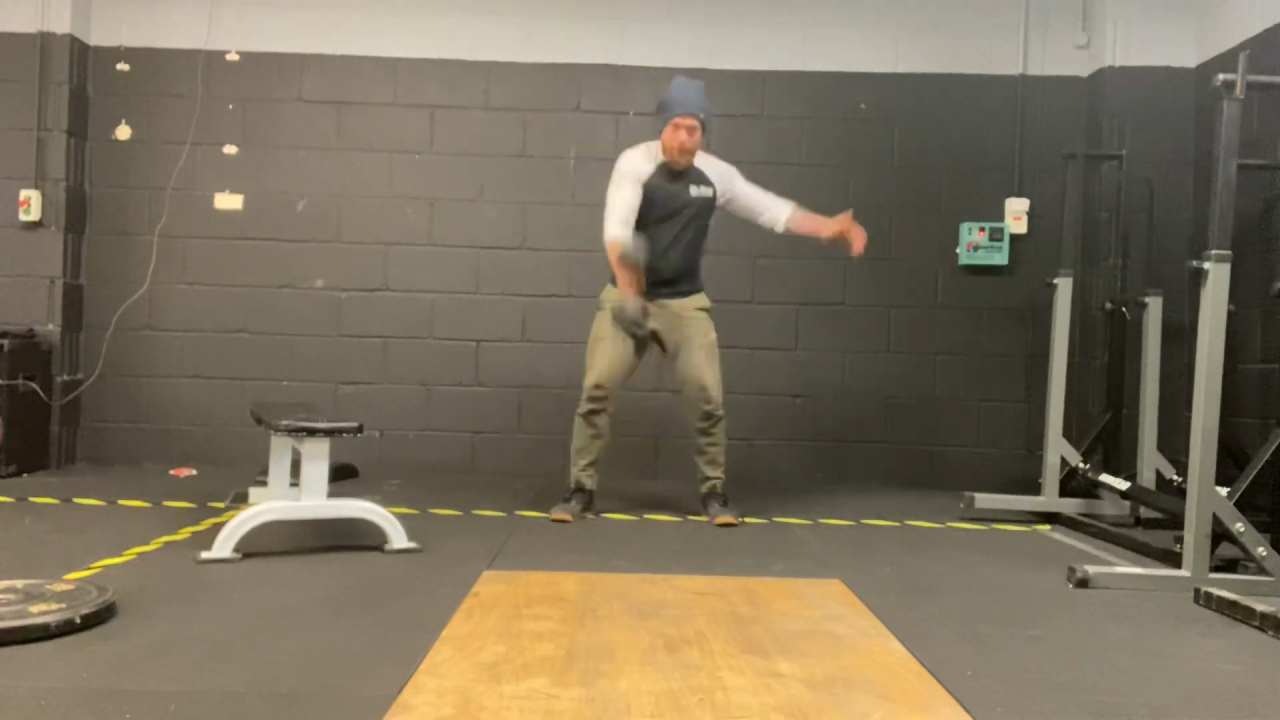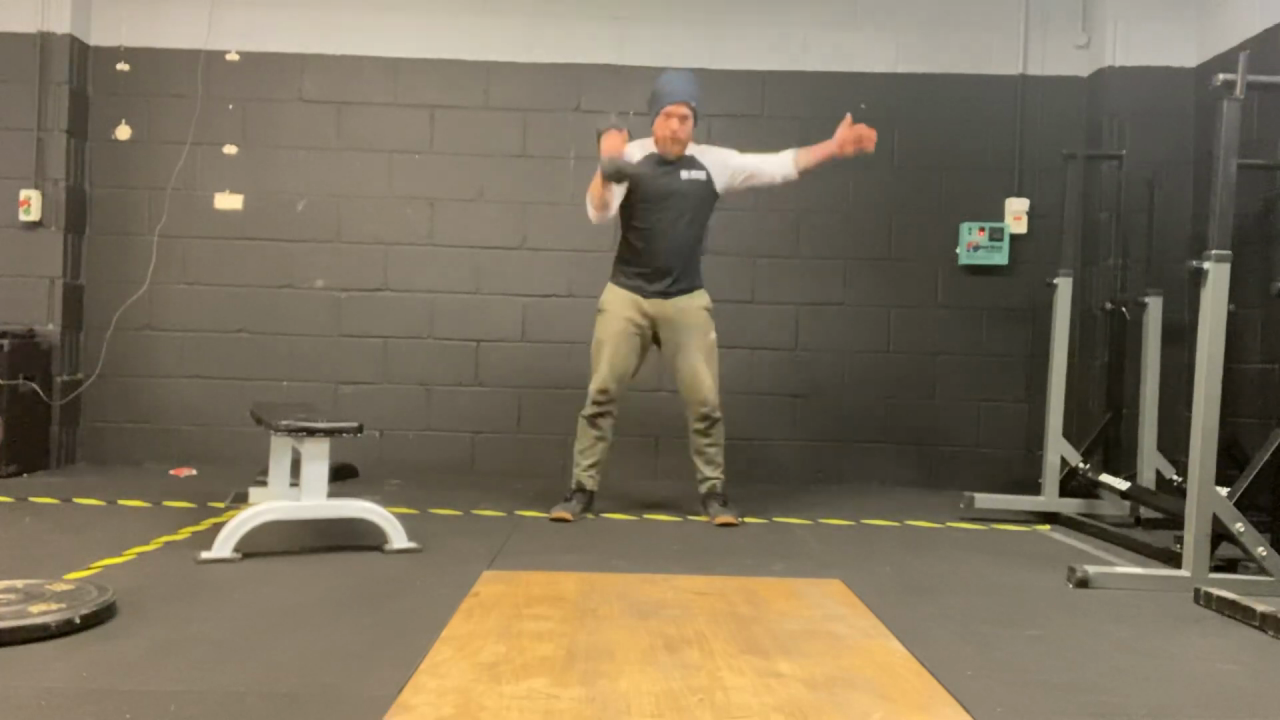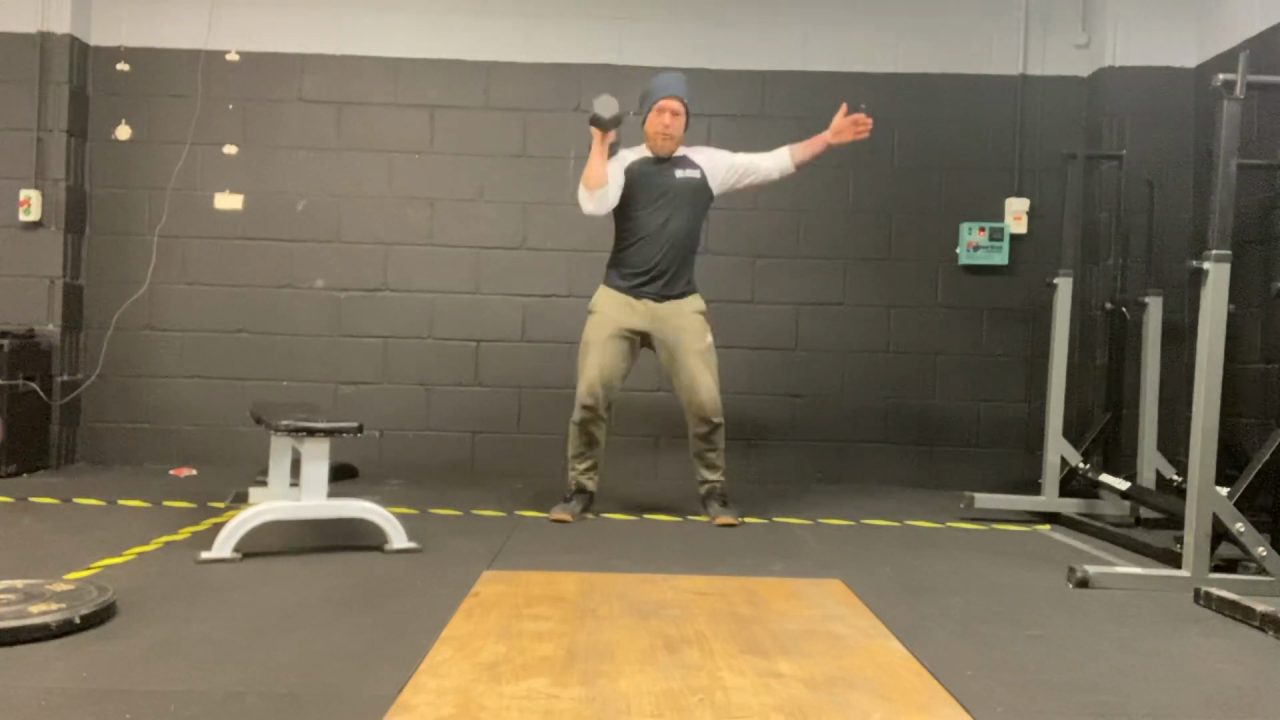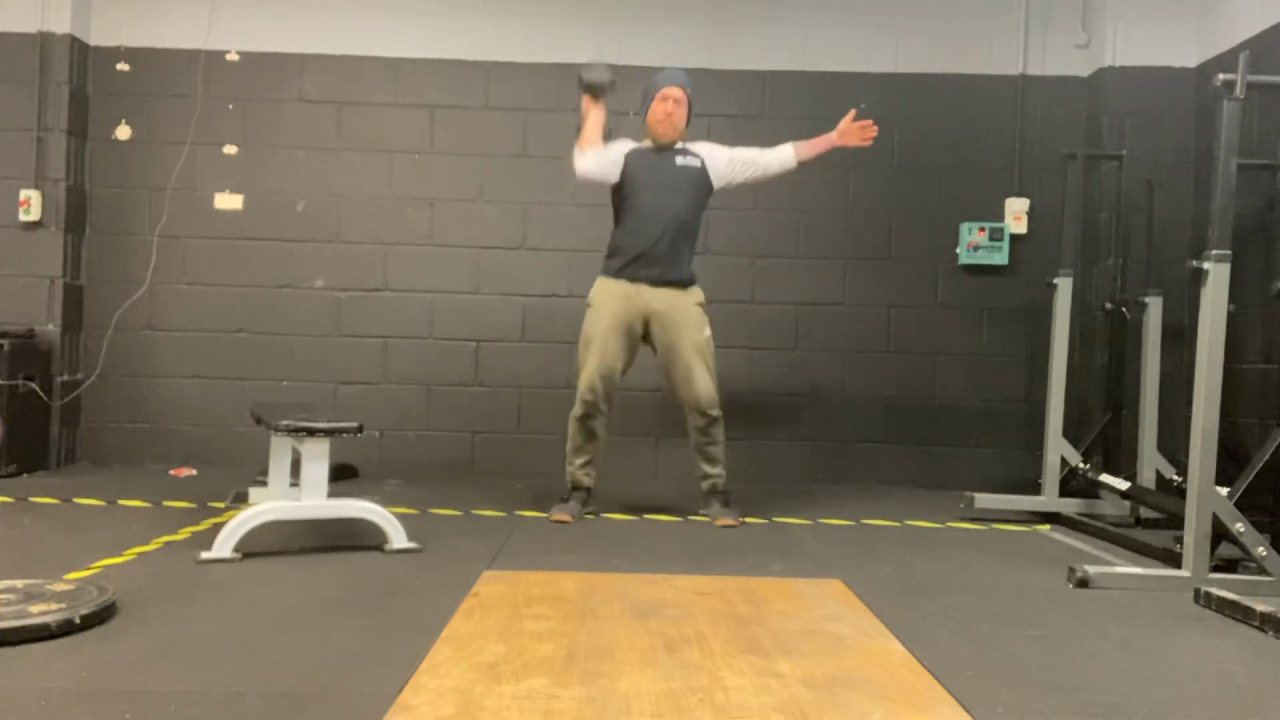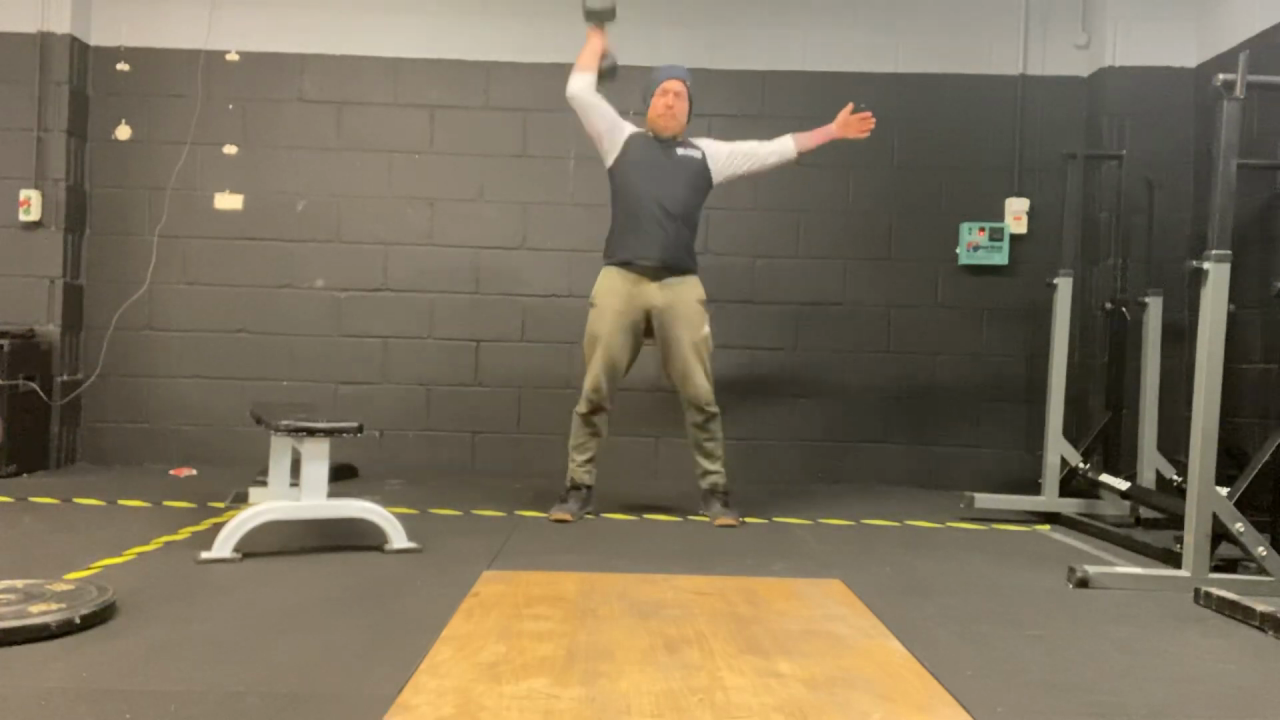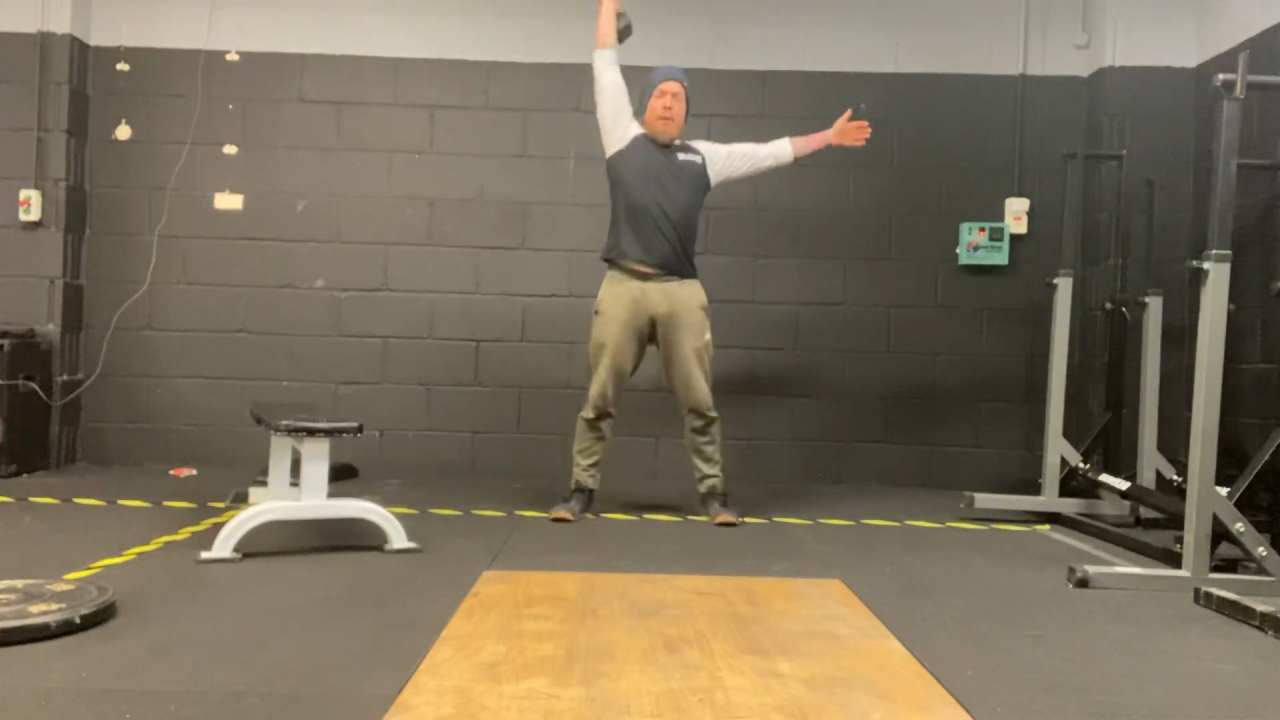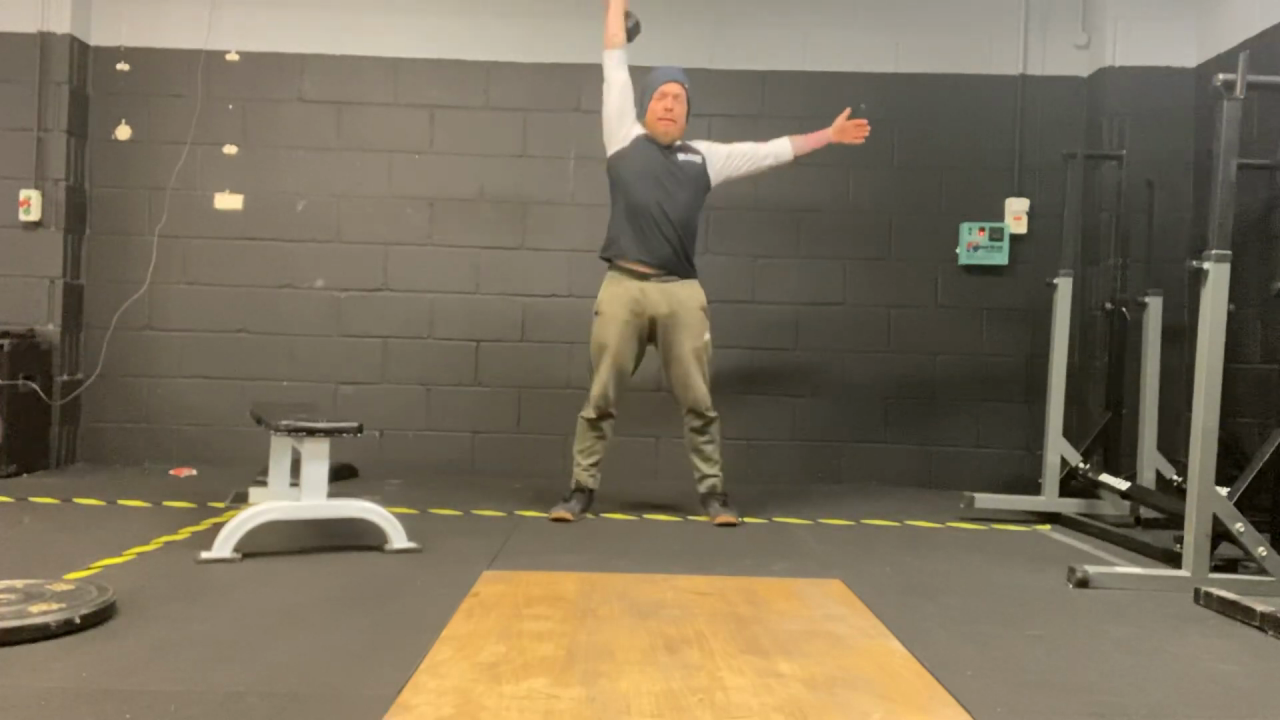
dt=0.2s
person 1, frame 1
left shoulder: (715, 173)
right shoulder: (636, 162)
left elbow: (769, 208)
right elbow: (616, 229)
left wrist: (826, 227)
right wrist: (623, 271)
left hip: (685, 302)
right hip: (627, 297)
left knee: (707, 398)
right knee: (597, 391)
left ankle: (713, 493)
right ankle: (581, 490)
person 1, frame 2
left shoulder: (713, 162)
right shoulder: (629, 154)
left elbow: (777, 166)
right elbow: (597, 213)
left wrist: (833, 147)
right wrist: (606, 165)
left hip: (686, 300)
right hip: (626, 296)
left knee: (704, 400)
right knee: (602, 393)
left ankle: (713, 491)
right ankle: (582, 489)
person 1, frame 3
left shoulder: (706, 163)
right shoulder: (623, 163)
left elbow: (771, 163)
right elbow: (593, 204)
left wrist: (827, 138)
right wrist: (600, 146)
left hip: (679, 303)
right hip: (617, 299)
left knee: (706, 403)
right knee: (590, 395)
left ankle: (713, 493)
right ankle: (580, 490)
person 1, frame 4
left shoulder: (704, 158)
right shoulder: (625, 155)
left elbow: (772, 160)
right elbow: (586, 166)
left wrist: (832, 139)
right wrist: (594, 116)
left hip: (678, 296)
right hip: (616, 289)
left knee: (703, 400)
right knee: (591, 394)
left ankle: (714, 491)
right ankle: (578, 489)
person 1, frame 5
left shoulder: (705, 152)
right shoulder: (624, 141)
left elbow: (772, 150)
right elbow: (580, 93)
left wrist: (831, 131)
right wrist: (596, 40)
left hip: (680, 289)
right hip: (620, 283)
left knee: (699, 398)
right knee: (595, 393)
left ankle: (714, 491)
right ankle: (577, 488)
person 1, frame 6
left shoulder: (704, 156)
right shoulder: (623, 139)
left elbow: (771, 153)
right elbow: (606, 69)
left wrist: (828, 136)
left hip: (682, 293)
right hip: (623, 288)
left knee: (698, 402)
right knee: (600, 397)
left ankle: (712, 492)
right ankle: (581, 489)
person 1, frame 7
left shoulder: (705, 157)
right shoulder: (624, 139)
left elbow: (771, 152)
right elbow: (614, 68)
left wrist: (828, 135)
left hip: (682, 293)
right hip: (623, 288)
left knee: (697, 401)
right knee: (601, 396)
left ankle: (712, 491)
right ankle: (581, 488)
